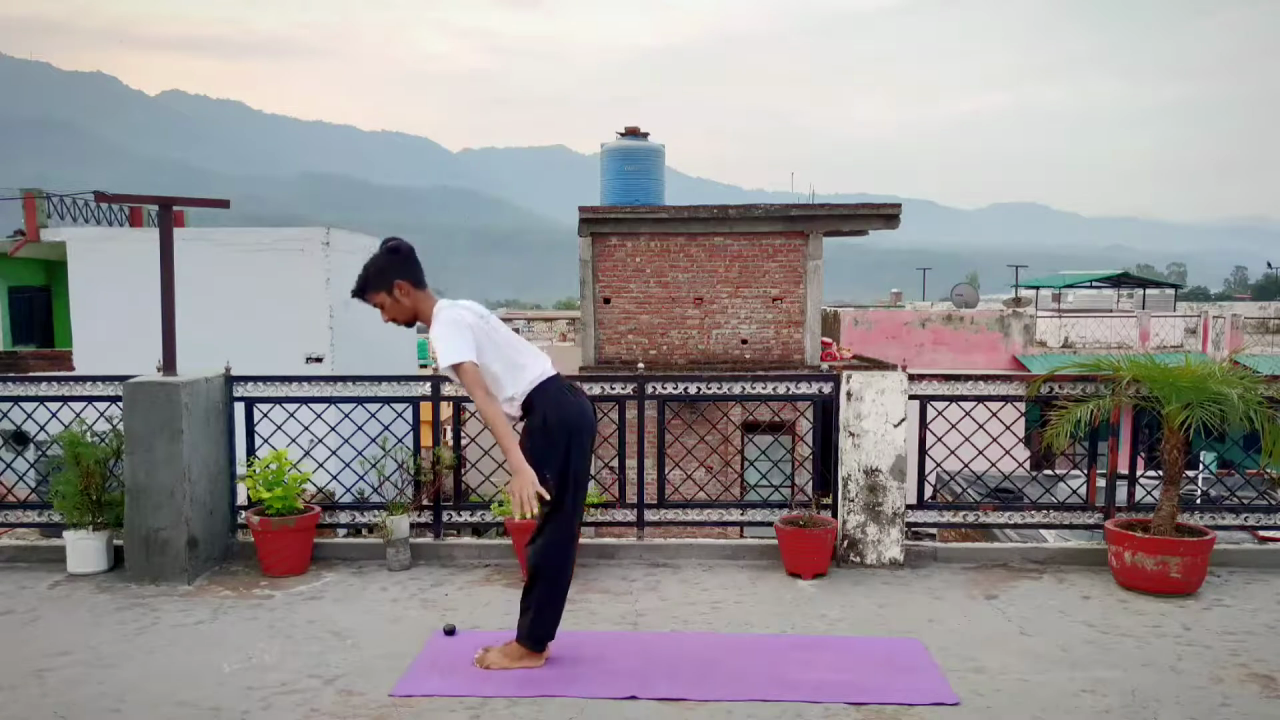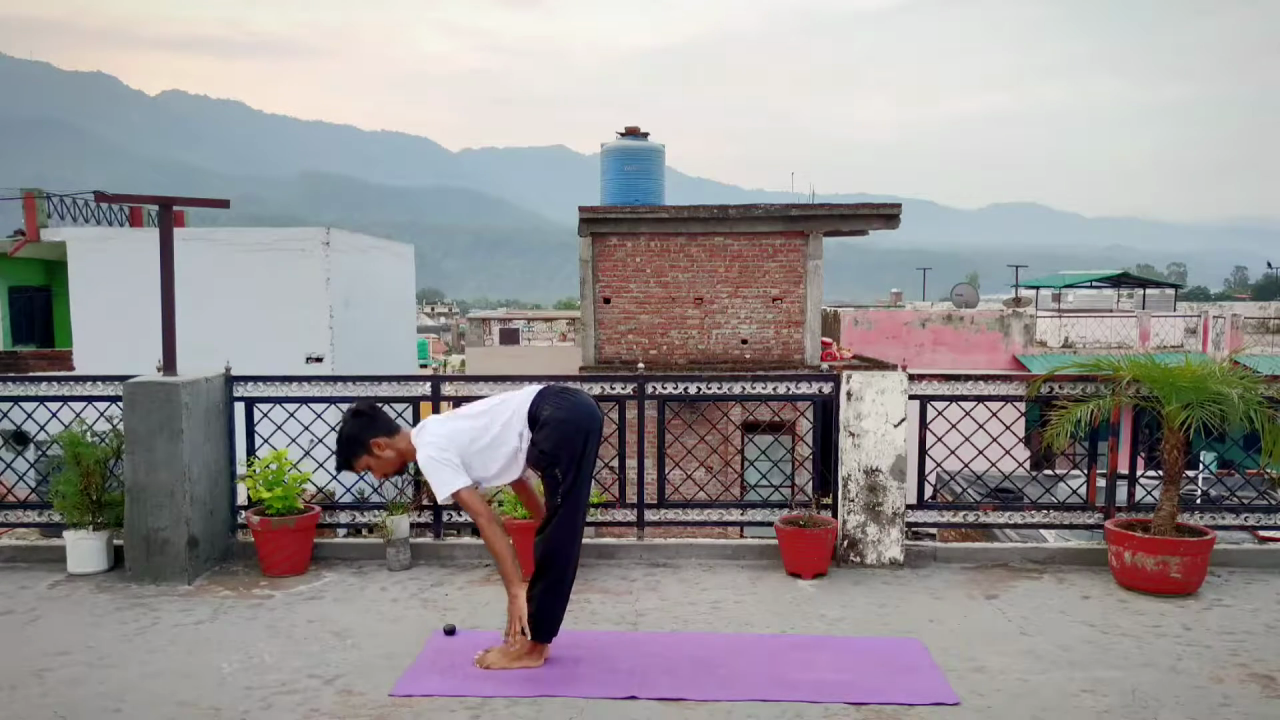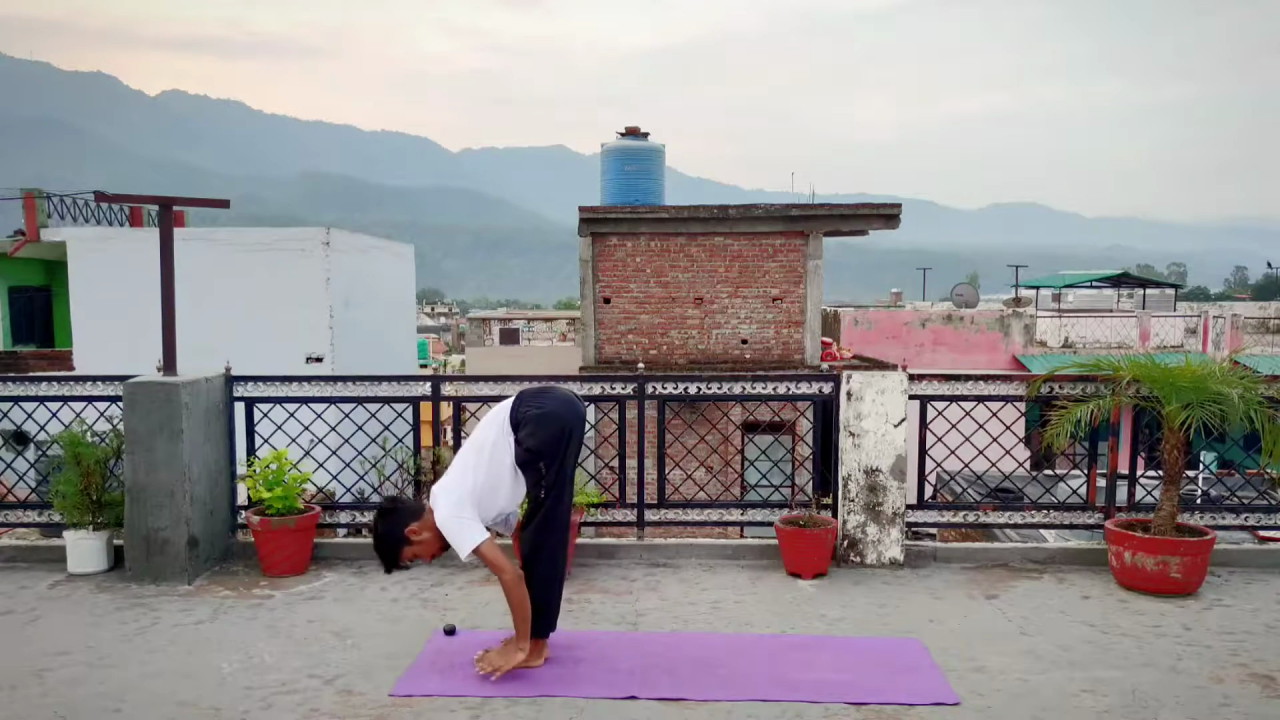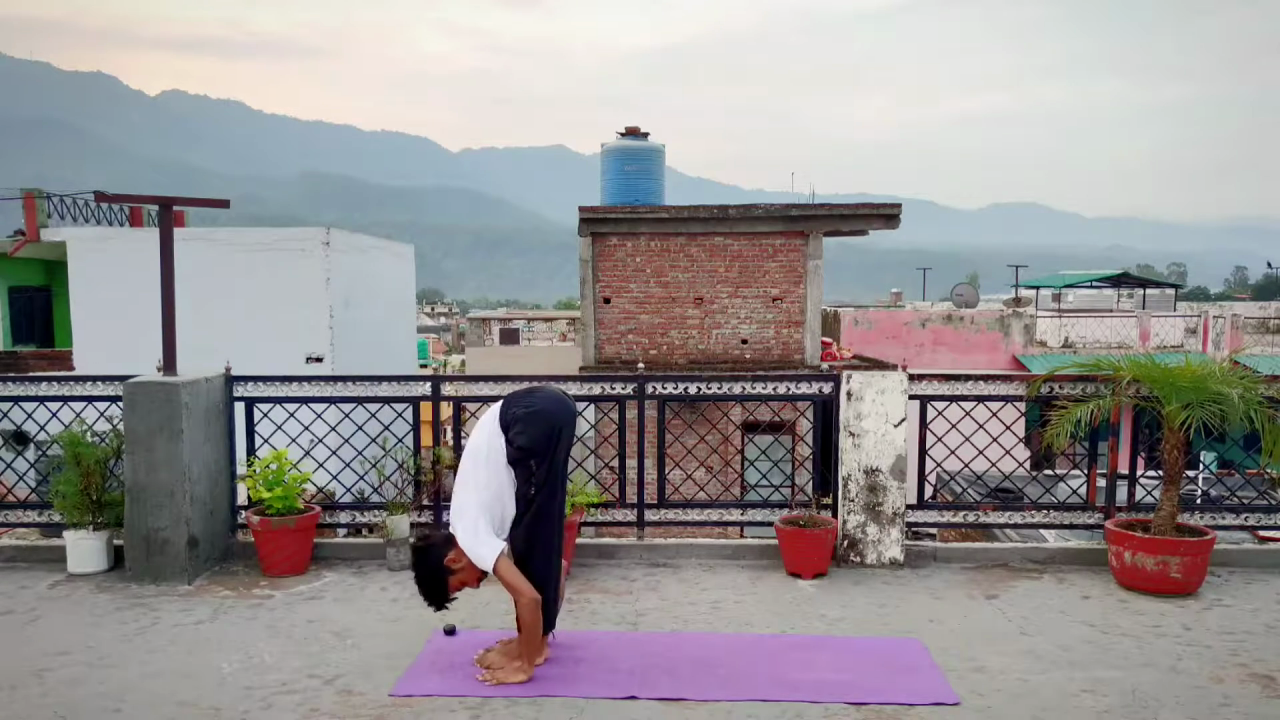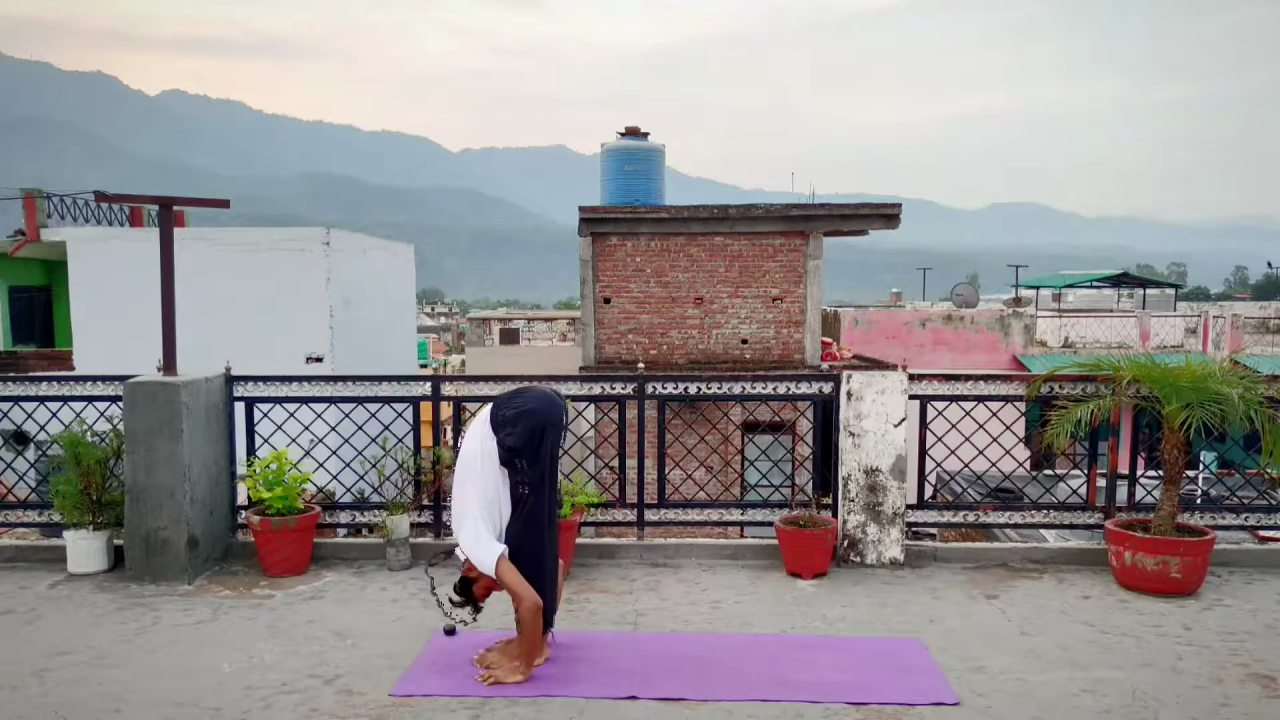
dt=0.3s
person 1, frame 1
left shoulder: (445, 328)
right shoulder: (458, 311)
left elbow: (486, 398)
left wrist: (518, 465)
left hip: (554, 417)
right hip: (563, 409)
left knee: (549, 533)
right knee: (553, 532)
left ankle: (530, 647)
right ankle: (532, 639)
person 1, frame 2
left shoulder: (430, 450)
right shoulder: (436, 432)
left elbow: (485, 520)
right elbow: (514, 474)
left wrist: (516, 590)
right wrist: (543, 510)
left hip: (562, 420)
right hip: (571, 411)
left knee: (556, 535)
right knee: (556, 533)
left ankle: (532, 645)
right ankle: (534, 638)
person 1, frame 3
left shoulder: (448, 514)
right shoulder: (454, 502)
left elbow: (511, 575)
left wrist: (521, 647)
left hip: (548, 417)
right hip: (555, 409)
left knee: (541, 535)
right knee: (542, 534)
left ankle: (534, 645)
right ankle: (534, 639)
person 1, frame 4
left shoulder: (469, 534)
right shoulder: (475, 523)
left elbow: (528, 596)
left wrist: (526, 666)
left hip: (537, 417)
right hip: (547, 409)
left knee: (532, 536)
right knee: (539, 534)
left ankle: (534, 646)
right ankle: (535, 640)
person 1, frame 5
left shoulder: (475, 544)
left elbow: (530, 601)
left hip: (527, 417)
right hip: (540, 409)
left knee: (525, 536)
right knee: (536, 534)
left ankle: (535, 647)
right ankle: (535, 641)
